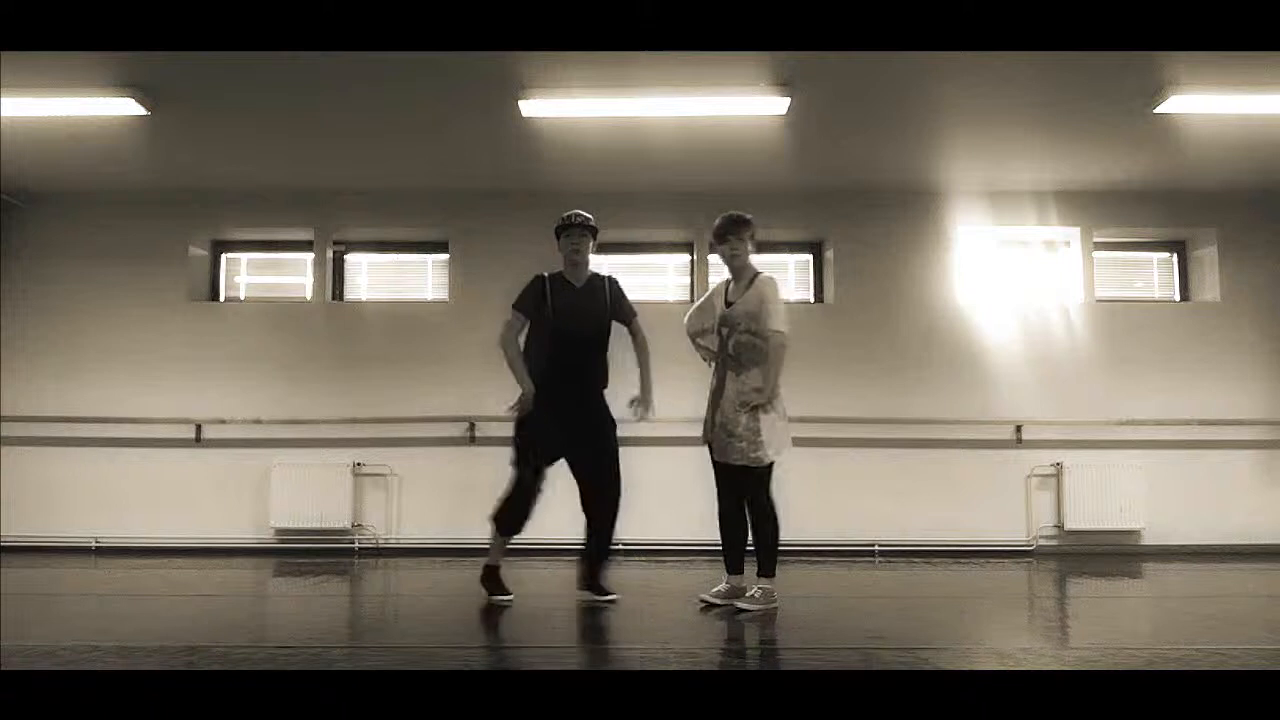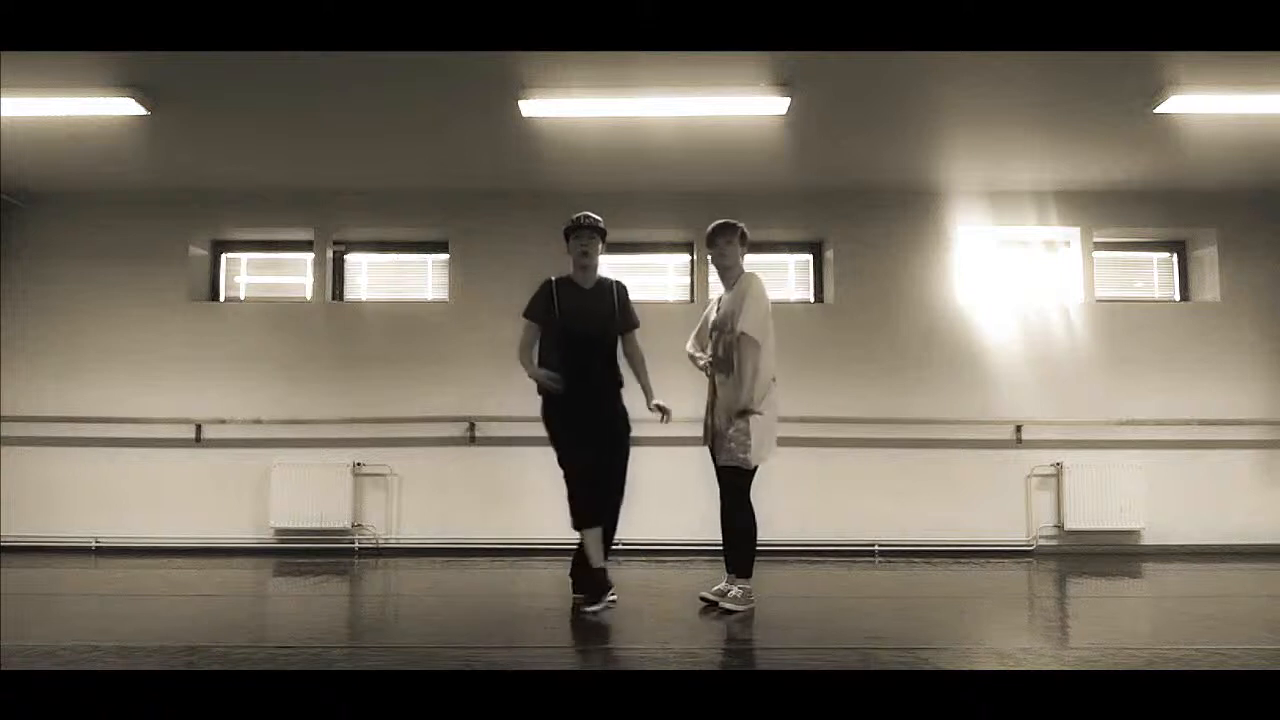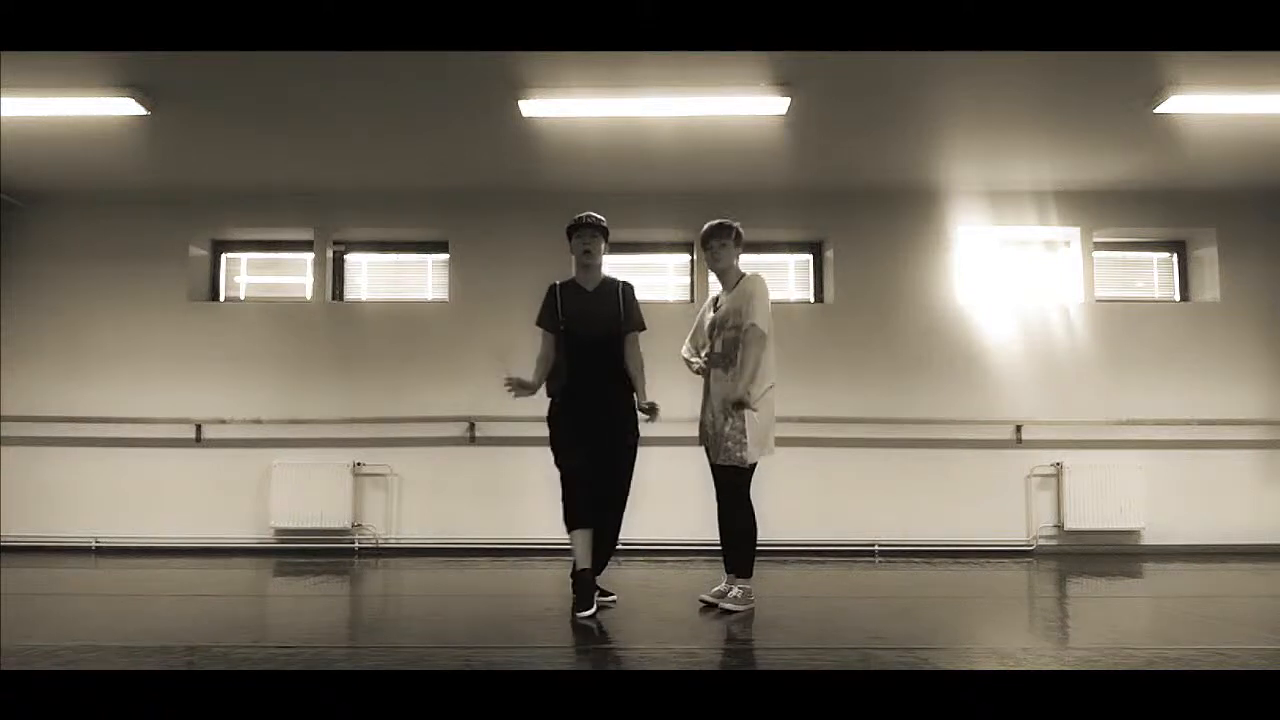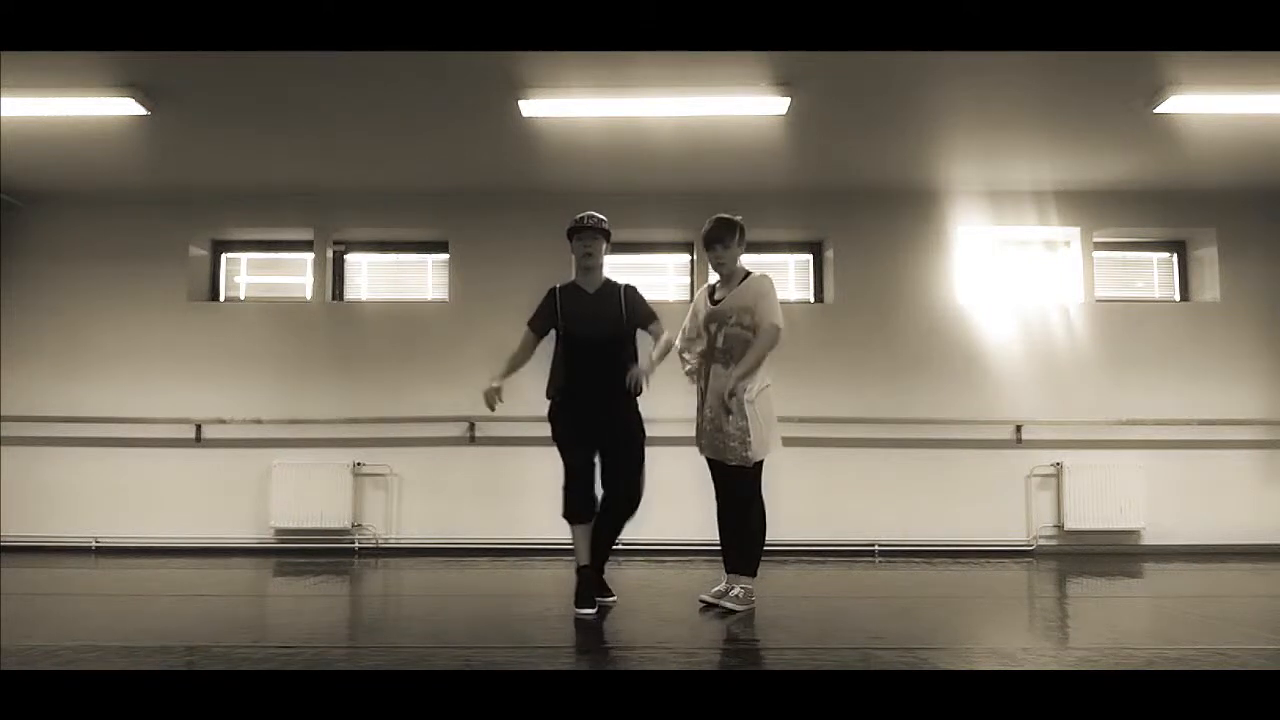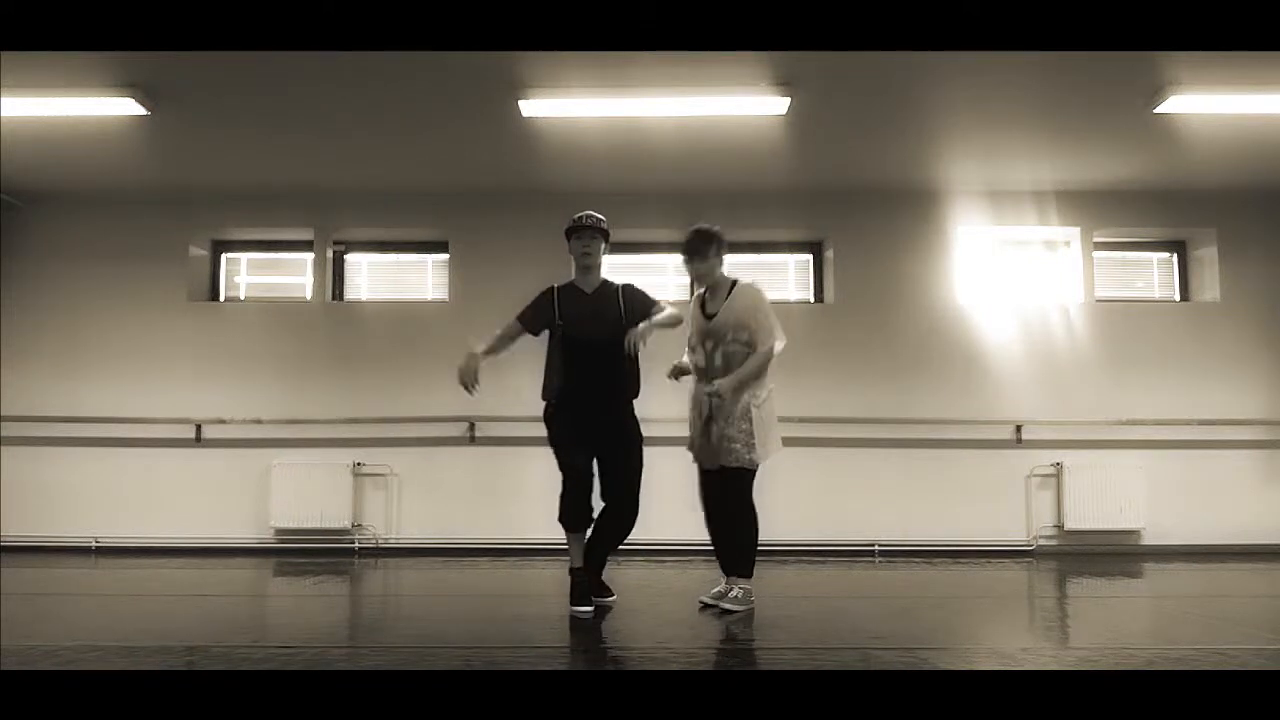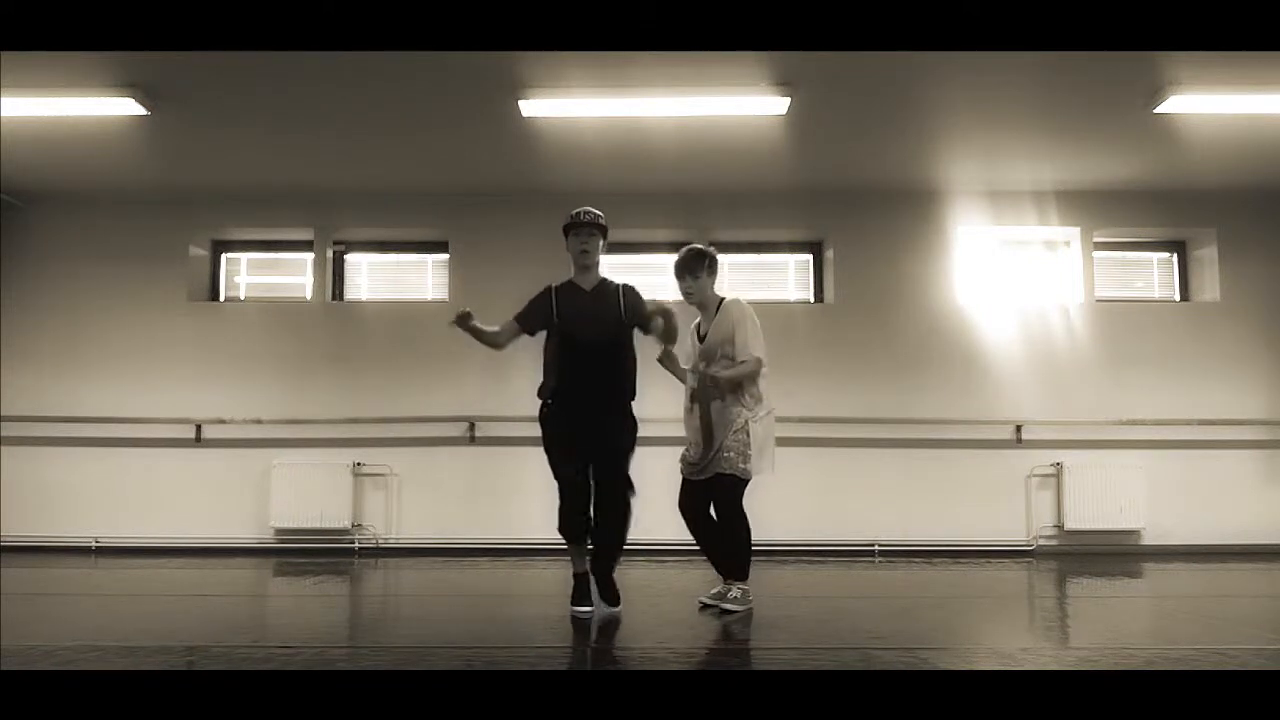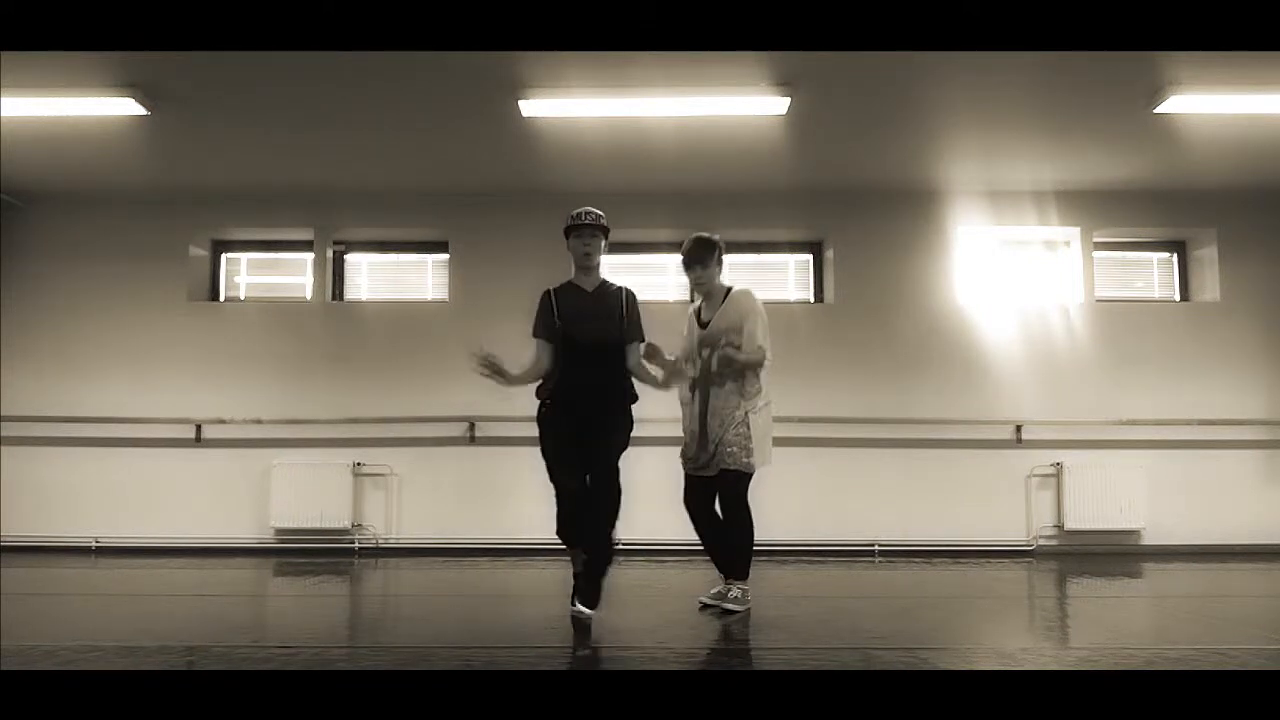
dt=0.3s
person 1, frame 1
left shoulder: (607, 288)
right shoulder: (541, 287)
left elbow: (637, 335)
right elbow: (507, 336)
left wrist: (645, 387)
right wrist: (524, 381)
left hip: (590, 401)
right hip: (545, 402)
left knee: (604, 488)
right knee: (528, 482)
left ankle: (591, 575)
right ankle: (493, 565)
person 1, frame 2
left shoulder: (616, 292)
right shoulder: (551, 290)
left elbow: (632, 349)
right elbow: (525, 347)
left wrist: (651, 397)
right wrist: (534, 372)
left hip: (607, 402)
right hip: (564, 403)
left knee: (609, 488)
right knee: (582, 478)
left ankle: (585, 576)
right ankle: (596, 576)
person 1, frame 3
left shoulder: (623, 292)
right shoulder: (557, 295)
left elbow: (631, 351)
right elbow: (549, 352)
left wrist: (642, 395)
right wrist: (535, 383)
left hip: (616, 407)
right hip: (569, 406)
left knee: (612, 494)
right knee: (577, 484)
left ankle: (589, 576)
right ankle: (582, 580)
person 1, frame 4
left shoulder: (626, 295)
right shoulder: (557, 297)
left elbow: (664, 337)
right elbow: (528, 344)
left wrist: (648, 363)
right wrist: (500, 378)
left hip: (619, 408)
right hip: (571, 407)
left knee: (626, 490)
right knee: (579, 476)
left ankle: (593, 568)
right ankle: (585, 574)
person 1, frame 5
left shoulder: (626, 296)
right shoulder: (554, 299)
left elbow: (675, 315)
right elbow: (508, 334)
left wrist: (648, 323)
right wrist: (476, 355)
left hip: (616, 412)
right hip: (568, 411)
left knee: (624, 500)
right knee: (576, 481)
left ankle: (593, 566)
right ankle: (578, 576)
person 1, frame 6
left shoulder: (625, 296)
right shoulder: (552, 298)
left elbow: (669, 339)
right elbow: (500, 339)
left wrist: (664, 318)
right wrist: (471, 325)
left hip: (613, 412)
right hip: (563, 412)
left knee: (615, 488)
right knee: (574, 492)
left ankle: (603, 569)
right ankle: (580, 577)
person 1, frame 7
left shoulder: (623, 299)
right shoulder: (553, 299)
left elbow: (632, 360)
right elbow: (543, 364)
left wrist: (659, 380)
right wrist: (509, 376)
left hip: (611, 409)
right hip: (561, 412)
left knee: (605, 480)
right knee: (572, 494)
left ankle: (591, 581)
right ankle: (585, 574)
person 2, frame 1
left shoulder: (765, 286)
right shoulder: (720, 292)
left elbow: (777, 340)
right elbow: (692, 325)
left wrist: (767, 391)
right wrist: (710, 354)
left hip: (753, 408)
right hip: (722, 404)
left knee: (757, 495)
right knee: (727, 498)
left ankle: (767, 585)
right ankle: (734, 580)
person 2, frame 2
left shoulder: (751, 285)
right shoulder: (717, 301)
left elbow: (748, 339)
right elbow: (695, 344)
left wrist: (746, 395)
right wrist: (703, 363)
left hip: (746, 408)
right hip: (720, 407)
left knee: (737, 494)
right knee: (728, 496)
left ankle: (743, 585)
right ankle: (732, 579)
person 2, frame 3
left shoulder: (753, 285)
right shoulder: (711, 303)
left elbow: (756, 333)
right elbow: (690, 349)
left wrist: (741, 386)
right wrist: (698, 364)
left hip: (744, 406)
right hip: (714, 405)
left knee: (738, 494)
right knee: (725, 496)
left ankle: (744, 584)
right ankle: (731, 578)
person 2, frame 4
left shoulder: (759, 285)
right shoulder: (704, 295)
left elbow: (770, 334)
right elbow: (685, 341)
left wrist: (735, 377)
right wrist: (690, 363)
left hip: (744, 401)
right hip: (711, 403)
left knee: (747, 494)
right knee: (725, 496)
left ankle: (746, 582)
right ankle: (731, 578)
person 2, frame 5
left shoulder: (749, 295)
right shoulder: (698, 304)
left elbow: (767, 350)
left wrist: (726, 382)
right wrist: (686, 366)
left hip: (746, 410)
right hip: (710, 413)
left knee: (737, 496)
right knee: (712, 495)
left ankle: (742, 583)
right ankle: (730, 579)
person 2, frame 6
left shoulder: (737, 311)
right shoulder: (695, 329)
left elbow: (755, 364)
left wrist: (724, 374)
right wrist: (673, 367)
left hip: (742, 423)
right hip: (705, 430)
left knee: (727, 501)
right knee: (691, 504)
left ankle: (741, 585)
right ankle: (728, 579)
person 2, frame 7
left shoulder: (744, 300)
right shoulder: (693, 315)
left elbow: (760, 354)
right elbow: (686, 369)
left wrist: (742, 359)
right wrist: (660, 361)
left hip: (740, 416)
right hip: (702, 420)
left knee: (732, 498)
right knee: (696, 501)
left ankle: (741, 585)
right ankle: (728, 578)
